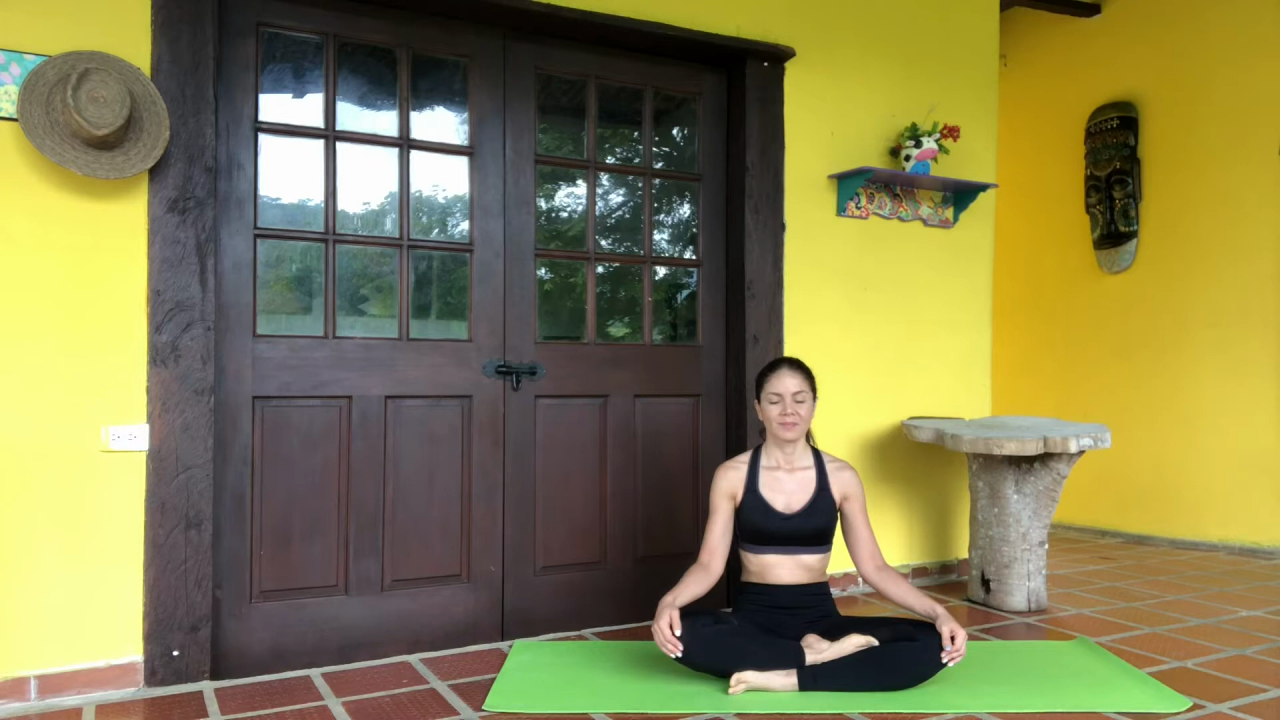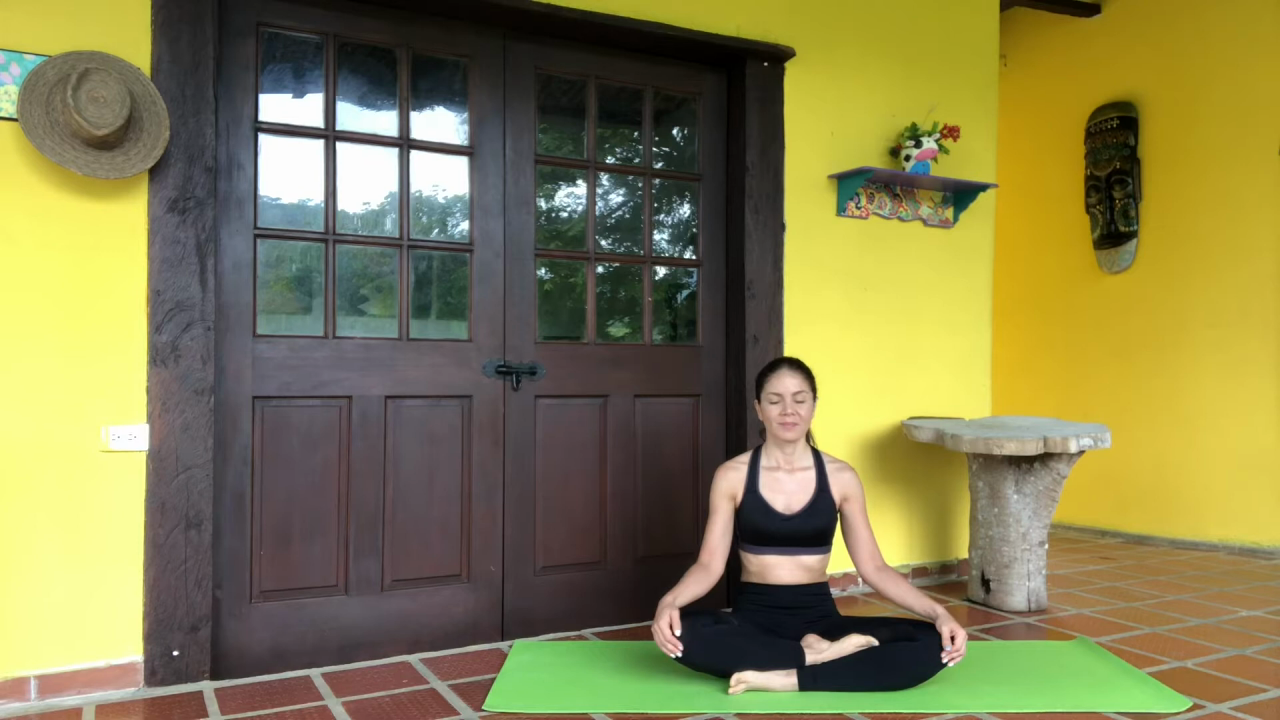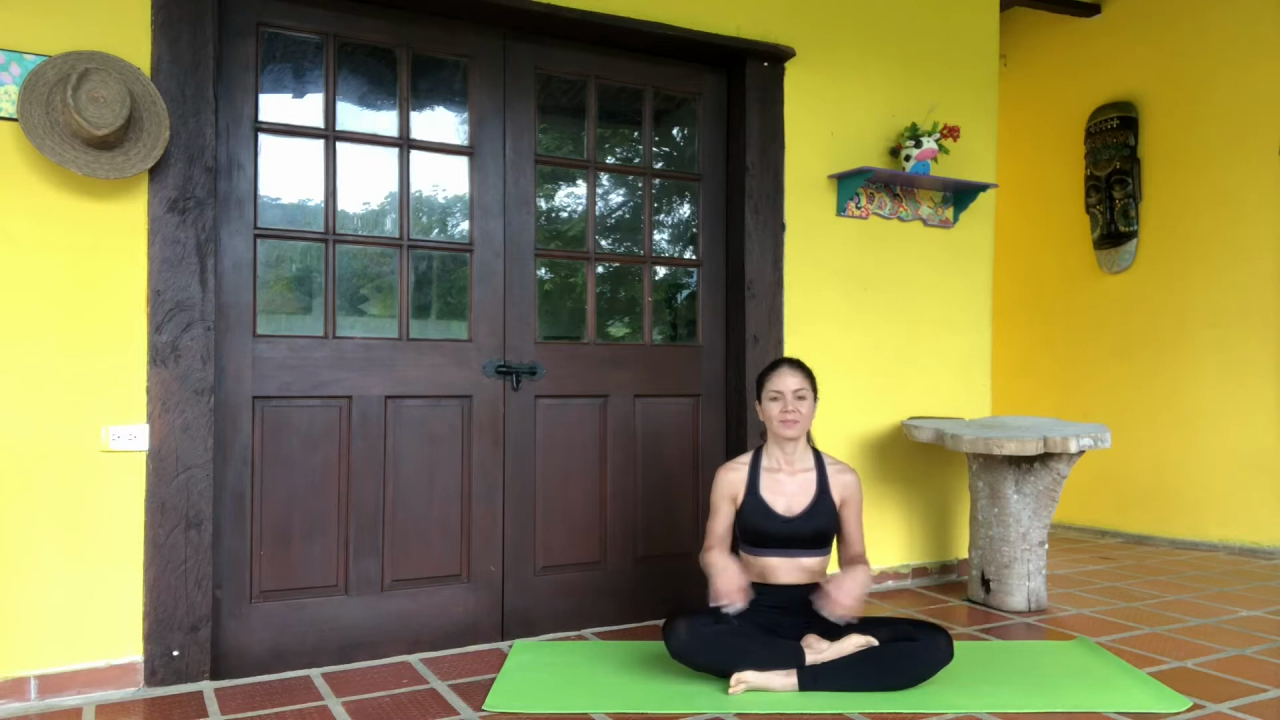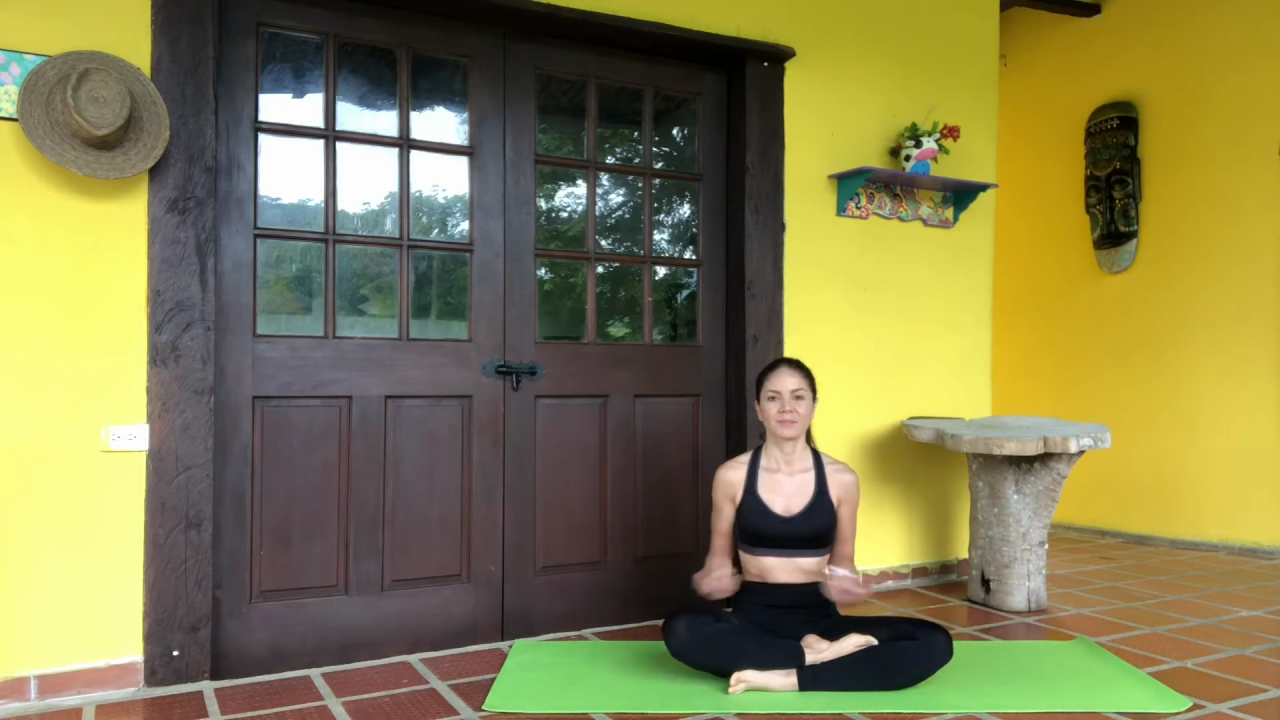
dt=0.4s
person 1, frame 1
left shoulder: (841, 477)
right shoulder: (732, 475)
left elbow: (873, 566)
right elbow: (710, 563)
left wrist: (938, 612)
right wrist: (670, 601)
left hip: (819, 617)
right hip: (753, 618)
left knee: (931, 645)
right knee: (683, 634)
left ankle: (788, 677)
right ankle: (815, 654)
person 1, frame 2
left shoulder: (841, 477)
right shoulder: (732, 475)
left elbow: (873, 567)
right elbow: (710, 564)
left wrist: (937, 612)
right wrist: (670, 601)
left hip: (818, 617)
right hip: (753, 618)
left knee: (931, 646)
right knee: (686, 634)
left ankle: (789, 677)
right ankle: (815, 654)
person 1, frame 3
left shoulder: (842, 478)
right shoulder: (733, 476)
left elbow: (854, 556)
right elbow: (713, 550)
left wrist: (858, 573)
right wrist: (718, 560)
left hip: (819, 617)
right hip: (752, 617)
left knee: (935, 644)
right knee: (682, 632)
left ankle: (788, 676)
right ankle: (816, 654)
person 1, frame 4
left shoulder: (841, 479)
right shoulder: (732, 475)
left elbow: (843, 560)
right elbow: (719, 554)
left wrist: (849, 587)
right wrist: (716, 580)
left hip: (818, 617)
right hip: (753, 617)
left knee: (935, 643)
right knee: (682, 630)
left ankle: (787, 676)
right ankle: (817, 654)
